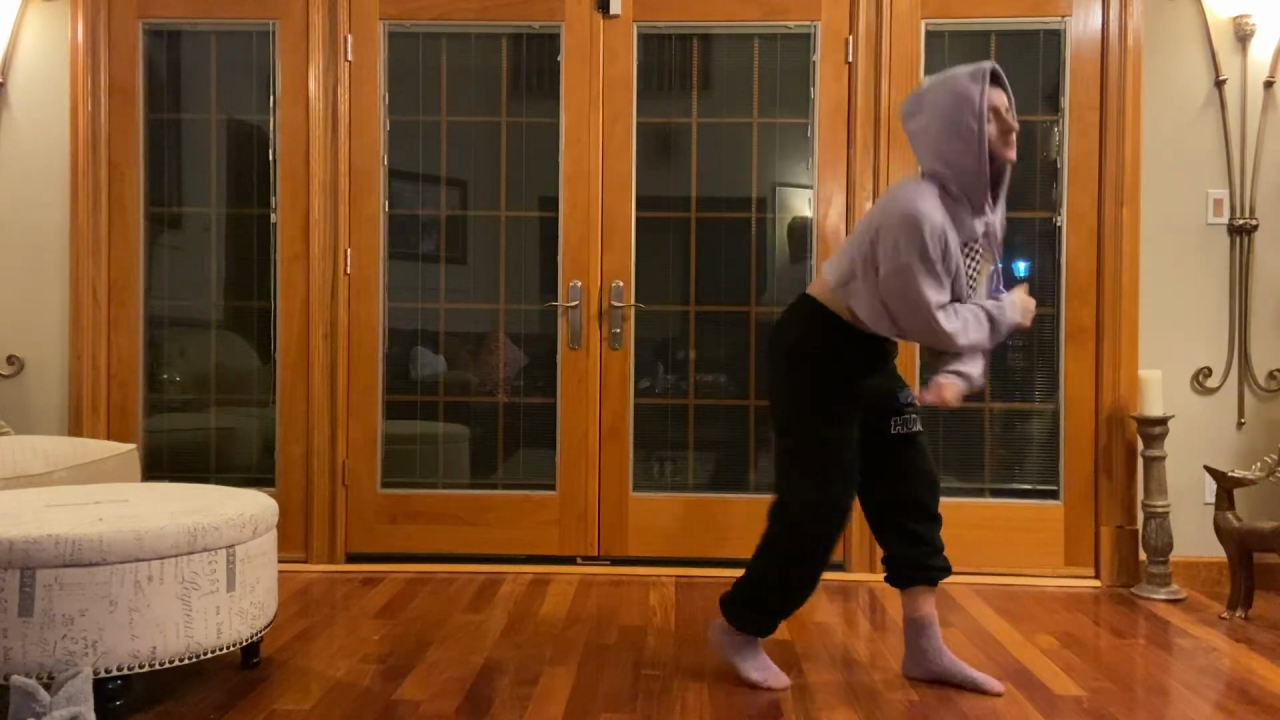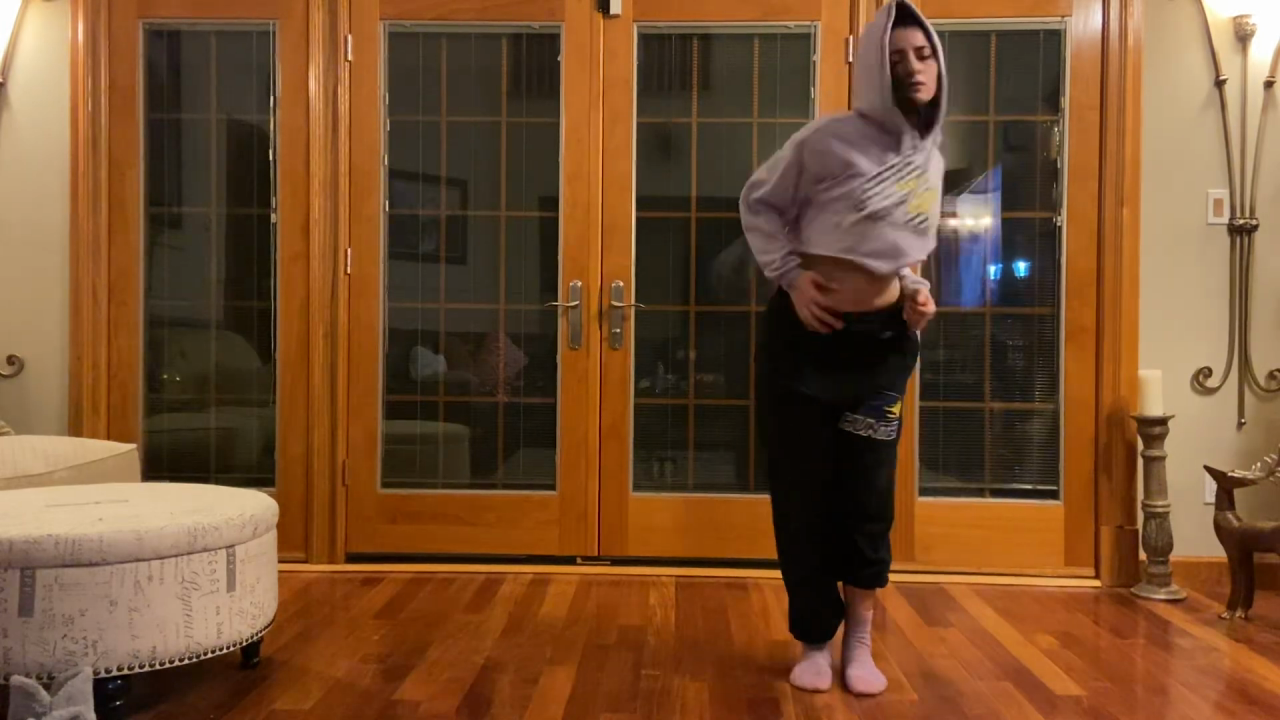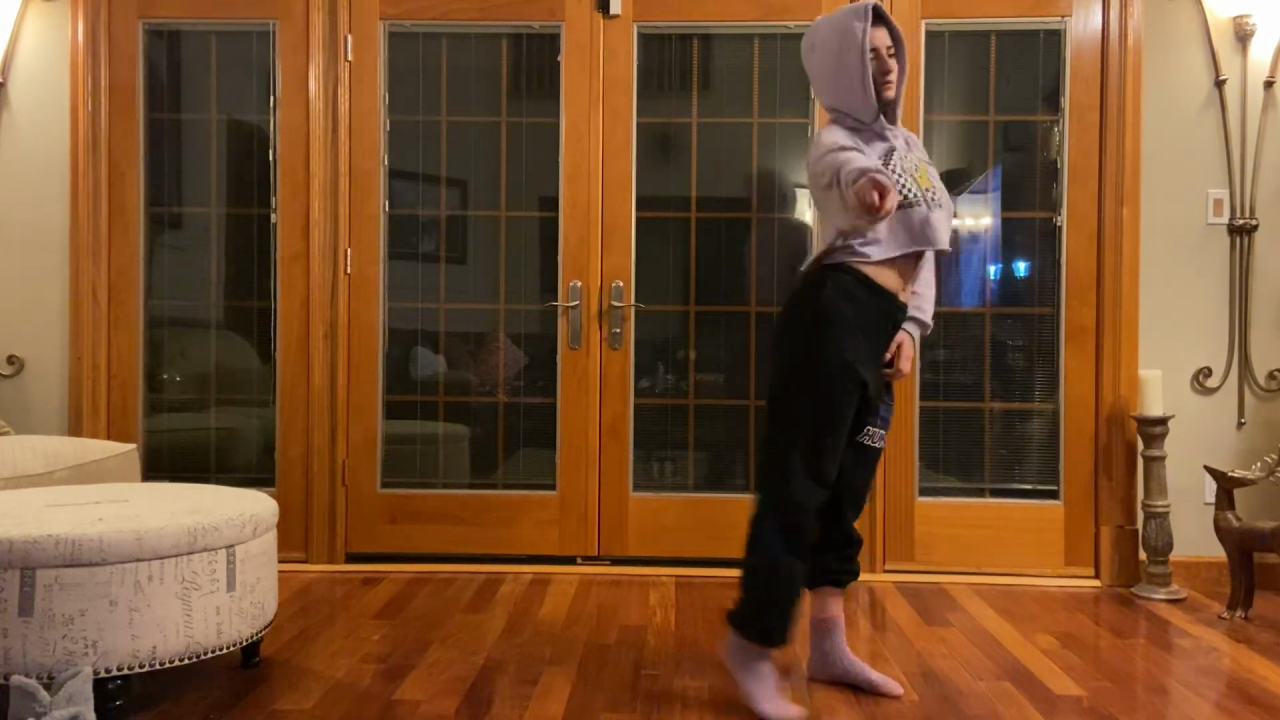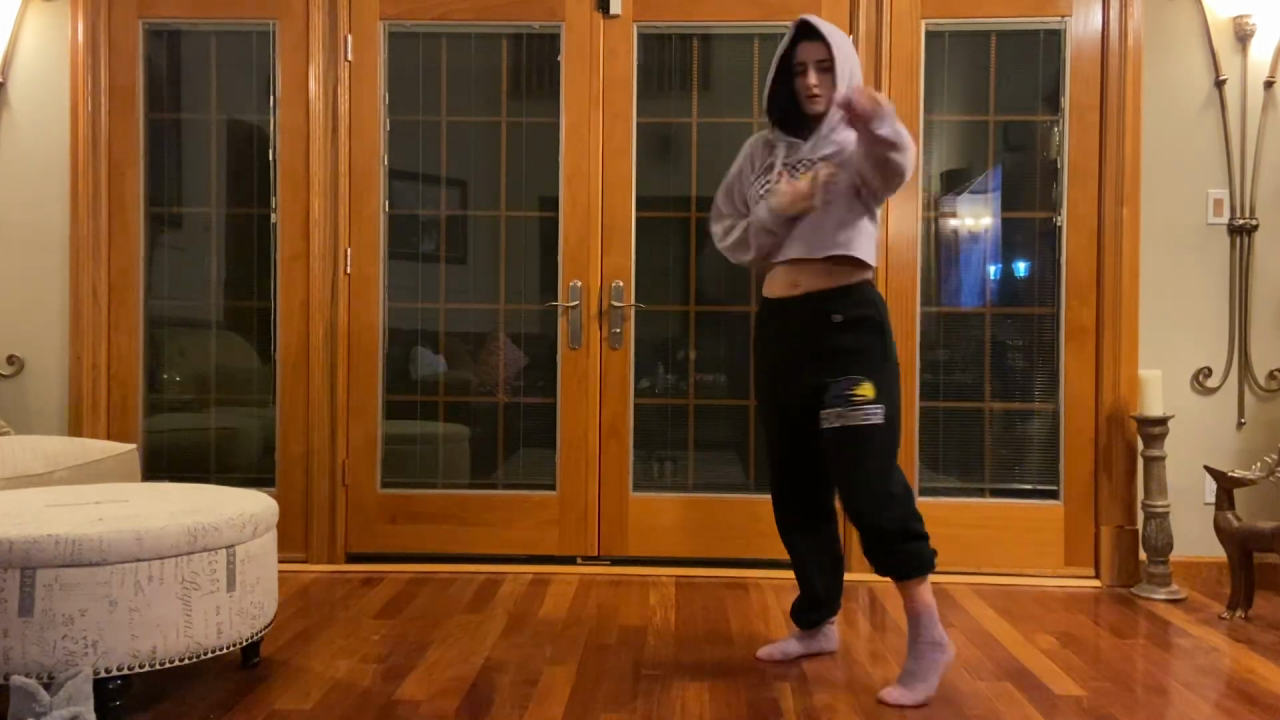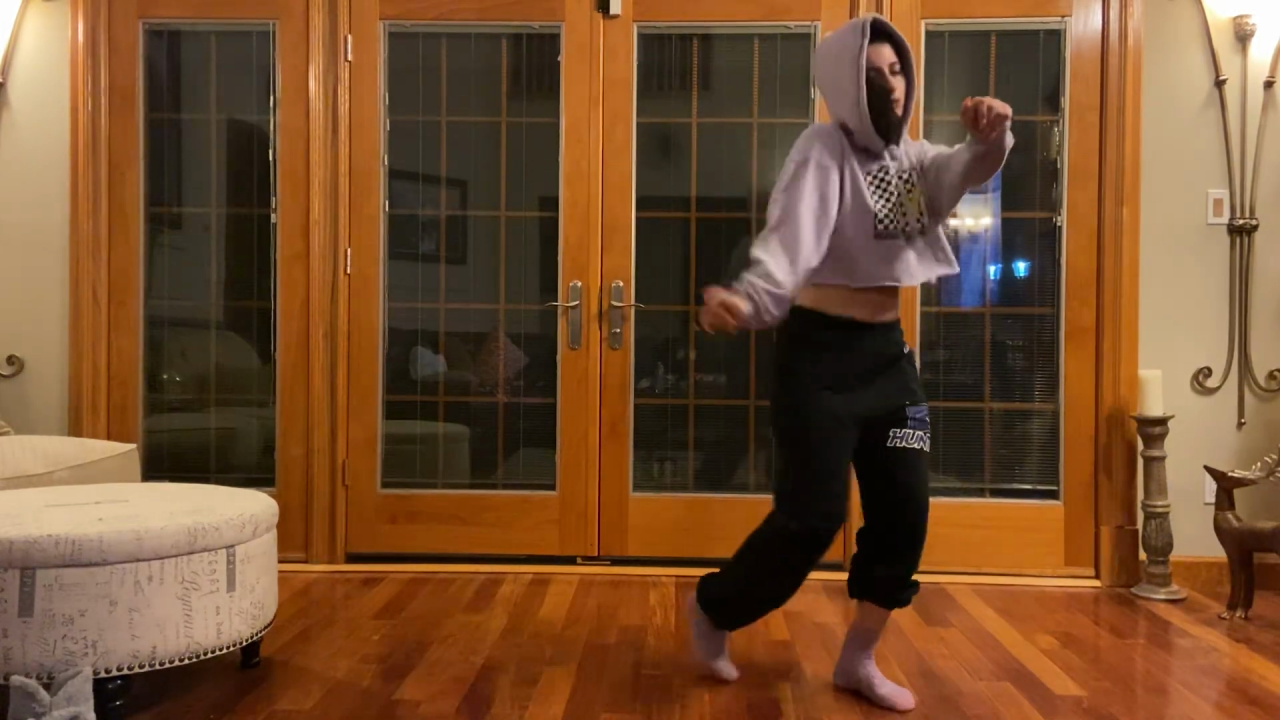
dt=1s
person 1, frame 1
left shoulder: (984, 210)
right shoulder: (916, 209)
left elbow: (965, 308)
right elbow: (932, 321)
left wrist: (959, 374)
right wrist: (1006, 312)
left hip: (869, 356)
right hip: (819, 349)
left knee: (912, 490)
right knee: (819, 501)
left ankle: (924, 648)
right ankle: (740, 629)
person 1, frame 2
left shoulder: (929, 159)
right shoulder: (831, 139)
right elbow: (758, 204)
left wrist: (914, 287)
right wrist: (792, 278)
left hip: (881, 342)
right hip: (803, 336)
left knee: (866, 495)
right knee: (800, 493)
left ankle: (858, 643)
right ankle: (814, 639)
person 1, frame 3
left shoulder: (908, 144)
right shoulder: (837, 145)
left elbow: (920, 251)
right elbow: (849, 178)
left wrist: (913, 325)
right wrist: (865, 196)
left hip: (874, 329)
right hip: (834, 313)
left knee: (844, 491)
right knee: (801, 475)
left ankle: (827, 647)
right ankle: (752, 643)
person 1, frame 4
left shoulder: (855, 143)
right shoulder: (761, 149)
left elbow: (894, 163)
right elbow: (730, 239)
left wrist: (881, 125)
right wrist: (777, 210)
left hip: (847, 318)
right hip: (779, 326)
left knee: (868, 474)
right knee: (795, 486)
left ankle: (927, 635)
right ankle: (817, 623)
person 1, frame 5
left shoulder: (910, 156)
right shoulder: (822, 149)
left elbow: (962, 170)
right elbow: (792, 233)
left wrist: (989, 137)
right wrist: (751, 292)
left hip: (885, 352)
right hip: (821, 350)
left knee: (904, 510)
right knee: (812, 514)
left ankle: (858, 660)
right ankle: (713, 608)
